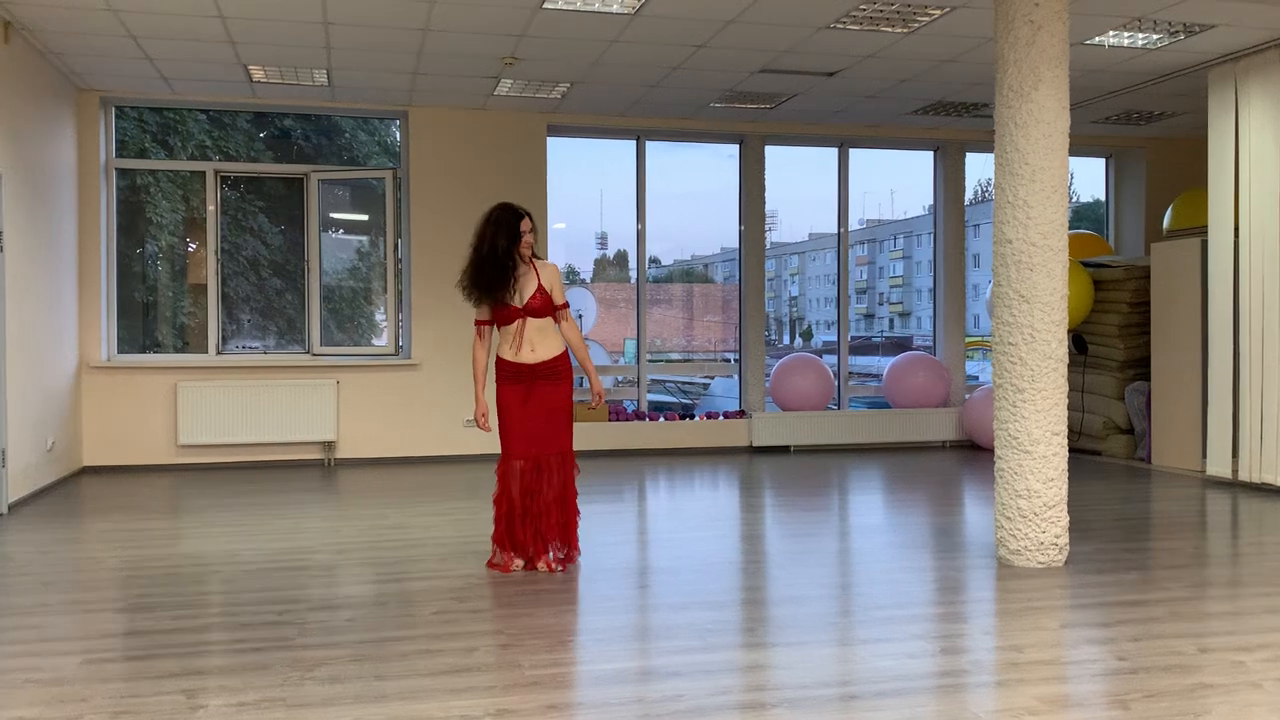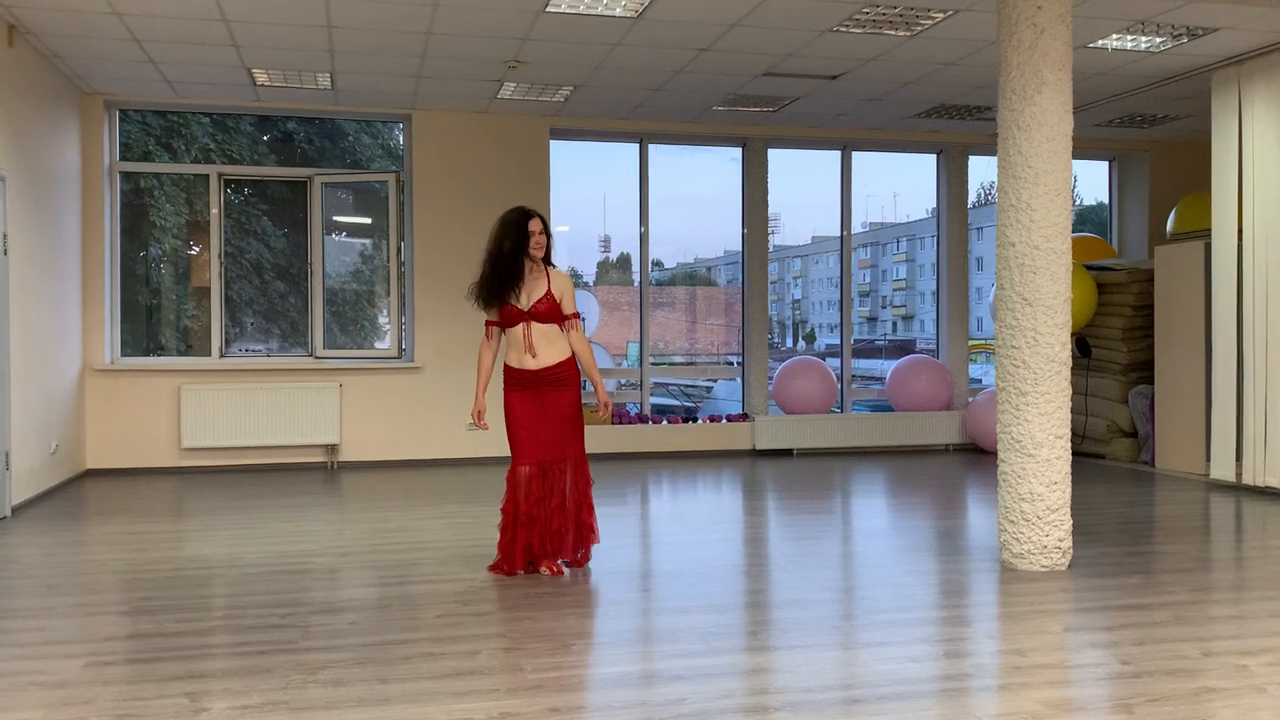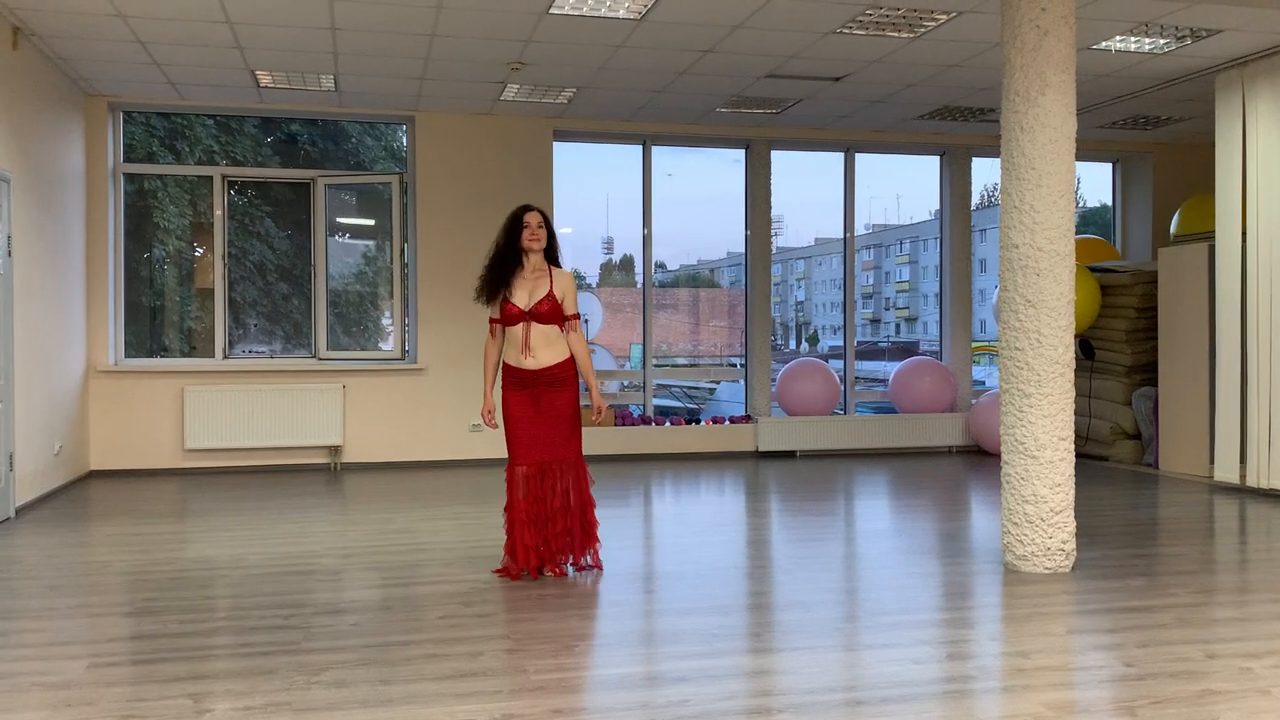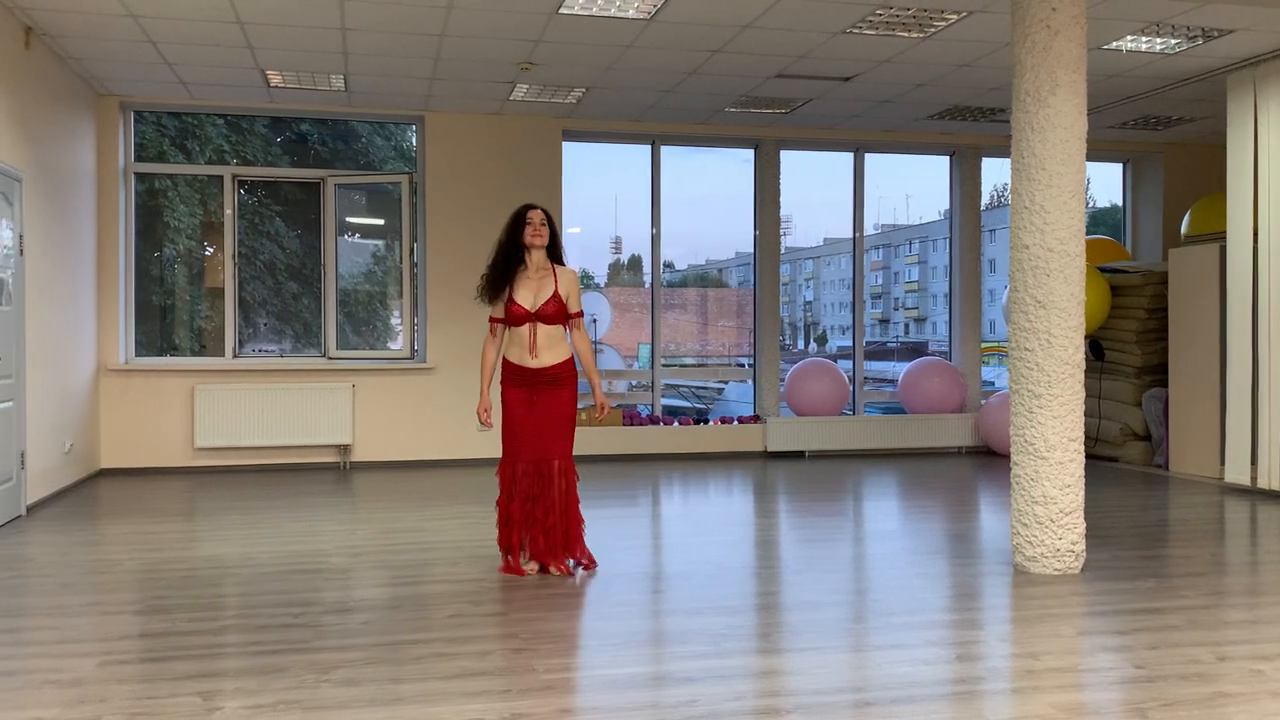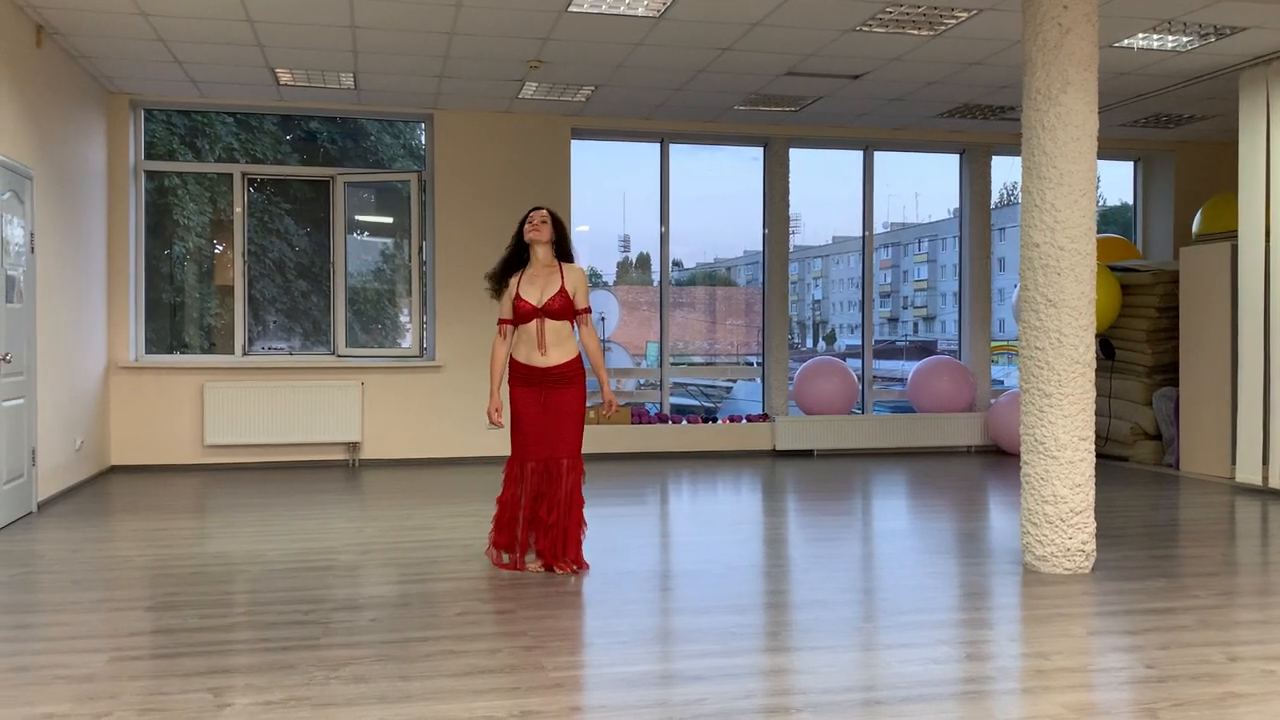
dt=0.4s
person 1, frame 1
left shoulder: (548, 272)
right shoulder: (489, 282)
left elbow: (568, 325)
right elbow: (481, 341)
left wrist: (592, 374)
right wrist: (479, 397)
left hip: (554, 374)
right hip: (512, 380)
left knee: (552, 458)
right knee: (517, 460)
left ankle: (544, 547)
right ankle: (513, 548)
person 1, frame 2
left shoulder: (559, 280)
right shoulder: (500, 284)
left elbow: (576, 335)
right elbow: (489, 342)
left wrist: (598, 386)
right wrist: (479, 395)
left hip: (561, 381)
right hip: (519, 386)
left knee: (558, 464)
right knee: (525, 467)
left ankle: (550, 551)
right ankle: (520, 551)
person 1, frame 3
left shoulder: (563, 280)
right shoulder: (503, 282)
left elbow: (575, 336)
right elbow: (494, 339)
left wrist: (593, 388)
right wrist: (487, 394)
left hip: (559, 382)
right hip: (517, 386)
left knee: (560, 464)
right knee: (523, 467)
left ankle: (554, 553)
right ankle: (524, 554)
person 1, frame 4
left shoulder: (567, 278)
right shoulder: (505, 281)
left elbow: (579, 335)
right elbow: (493, 338)
left wrist: (596, 387)
right wrist: (484, 393)
left hip: (559, 381)
right hip: (517, 383)
left knee: (556, 463)
right knee: (521, 464)
left ankle: (556, 552)
right ankle: (528, 551)
person 1, frame 5
left shoulder: (573, 275)
right shoulder: (512, 282)
left elbow: (587, 330)
right elbow: (502, 339)
left wrist: (605, 384)
right wrist: (494, 393)
left hip: (567, 379)
right hip: (525, 382)
left knee: (564, 461)
right knee: (529, 462)
left ankle: (562, 552)
right ankle: (532, 550)
